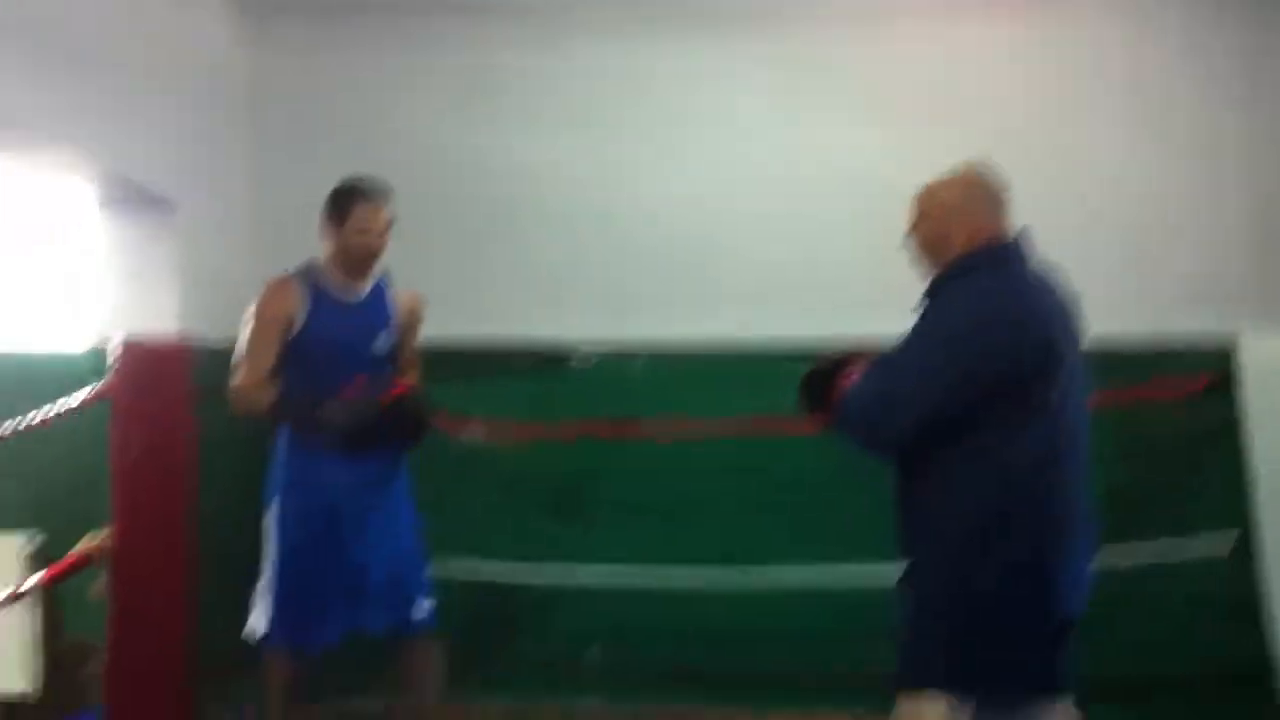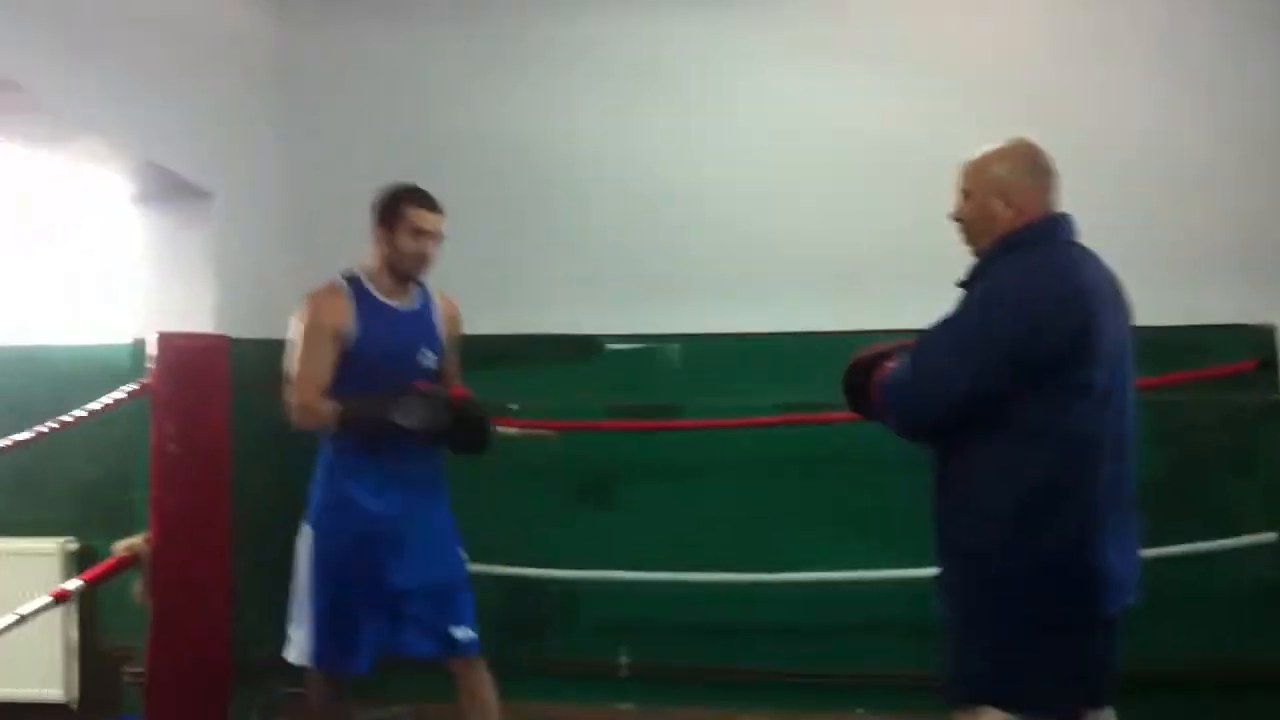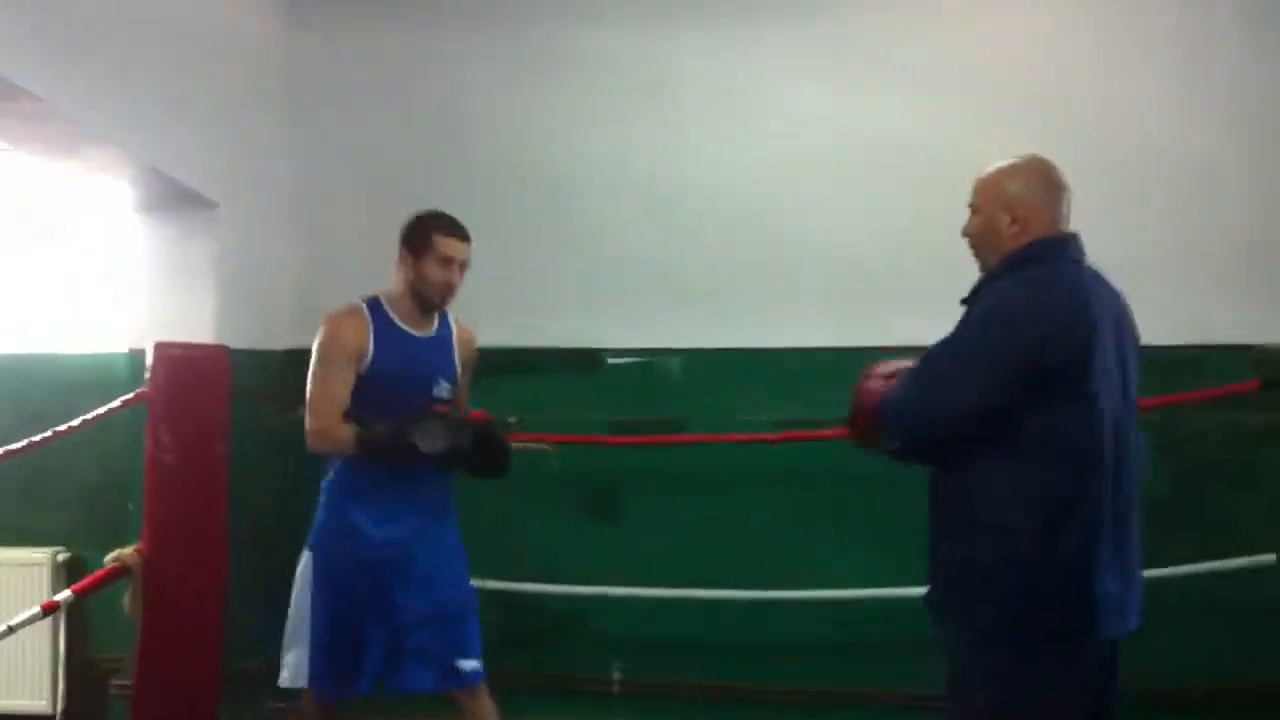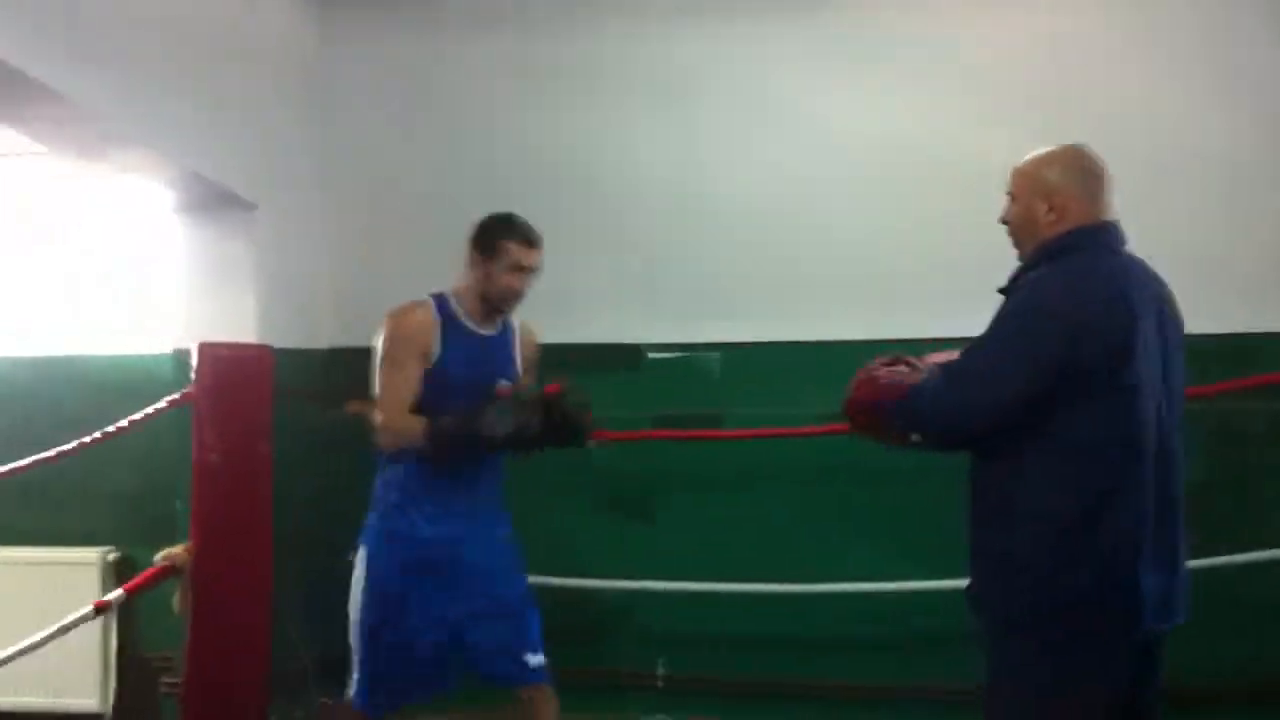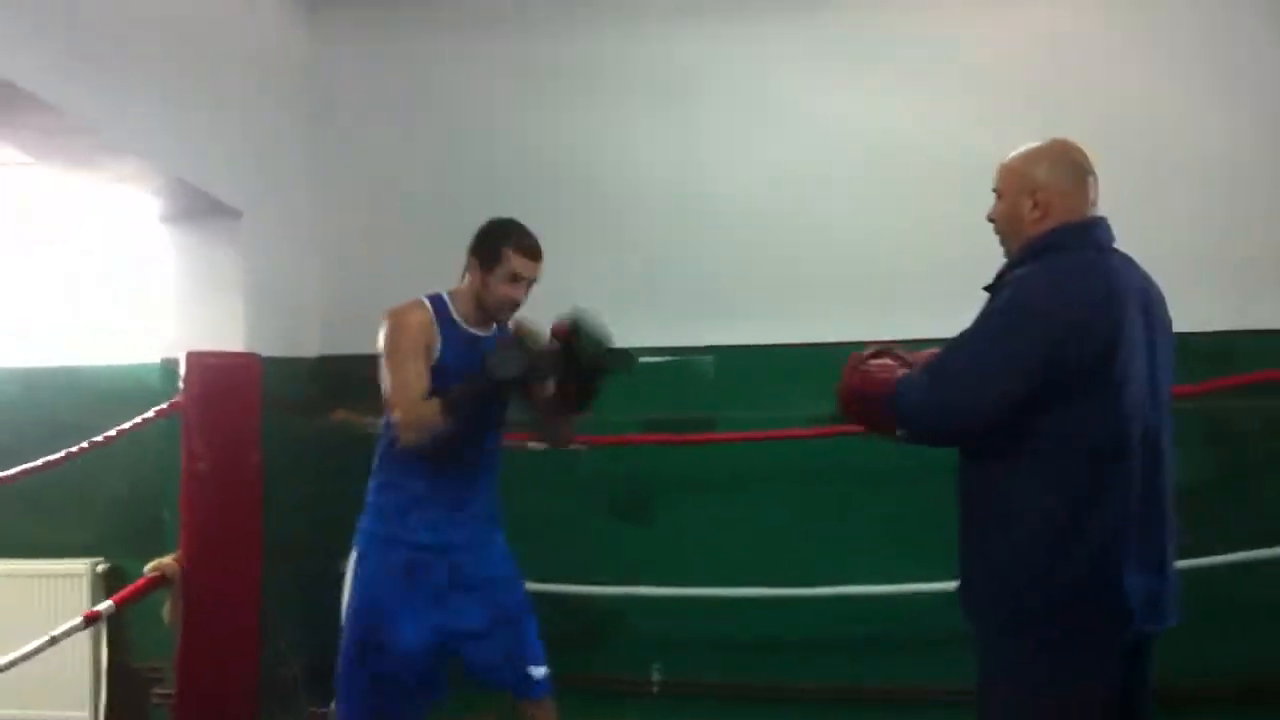
dt=0.1s
person 1, frame 1
left shoulder: (978, 305)
right shoulder: (1034, 295)
left elbow: (887, 413)
left wrist: (849, 390)
right wrist: (873, 380)
left hip: (978, 556)
right hip: (1037, 551)
person 1, frame 2
left shoulder: (1020, 284)
right shoulder: (1084, 275)
left elbow: (922, 397)
left wrist: (886, 382)
right wrist: (915, 369)
left hip: (1017, 550)
right hip: (1079, 544)
person 1, frame 3
left shoulder: (1022, 303)
right shoulder: (1097, 297)
left elbow: (920, 417)
left wrist: (878, 404)
right wrist: (918, 382)
left hip: (1017, 581)
right hip: (1086, 571)
person 1, frame 4
left shoulder: (1059, 292)
right shoulder: (1140, 286)
left elbow: (957, 408)
left wrist: (897, 396)
right wrist: (962, 370)
left hip: (1059, 573)
right hip: (1127, 561)
person 1, frame 5
left shoulder: (1047, 290)
right shoulder: (1129, 282)
left elbow: (945, 407)
left wrist: (887, 390)
right wrist: (932, 369)
left hip: (1050, 575)
right hip: (1119, 563)
person 2, frame 1
left shoulder: (402, 305)
right shoulder: (285, 298)
right elbow: (244, 389)
left wrist: (404, 408)
right wrist: (314, 409)
left hip: (379, 482)
right hip: (306, 484)
left knee: (417, 628)
right knee: (287, 632)
person 2, frame 2
left shoulder: (442, 313)
right shoulder: (331, 307)
right elbow: (303, 407)
left wrist: (460, 418)
right wrist: (383, 415)
left hip: (421, 500)
right hip: (345, 506)
left knee: (464, 651)
right knee: (328, 655)
person 2, frame 3
left shoulder: (460, 342)
right shoulder: (349, 330)
right elbow: (320, 433)
right wrist: (398, 439)
left hip: (428, 529)
right hip: (349, 531)
person 2, frame 4
left shoulder: (521, 339)
right shoulder: (414, 325)
right elbow: (389, 429)
left wrist: (549, 424)
right wrist: (469, 427)
left hip: (481, 530)
right hip: (404, 530)
left knee: (533, 677)
person 2, frame 5
left shoulder: (519, 337)
right shoulder: (412, 323)
left elbow: (555, 427)
right elbow: (409, 428)
right wrist: (481, 384)
left hip: (476, 540)
right hip: (396, 541)
